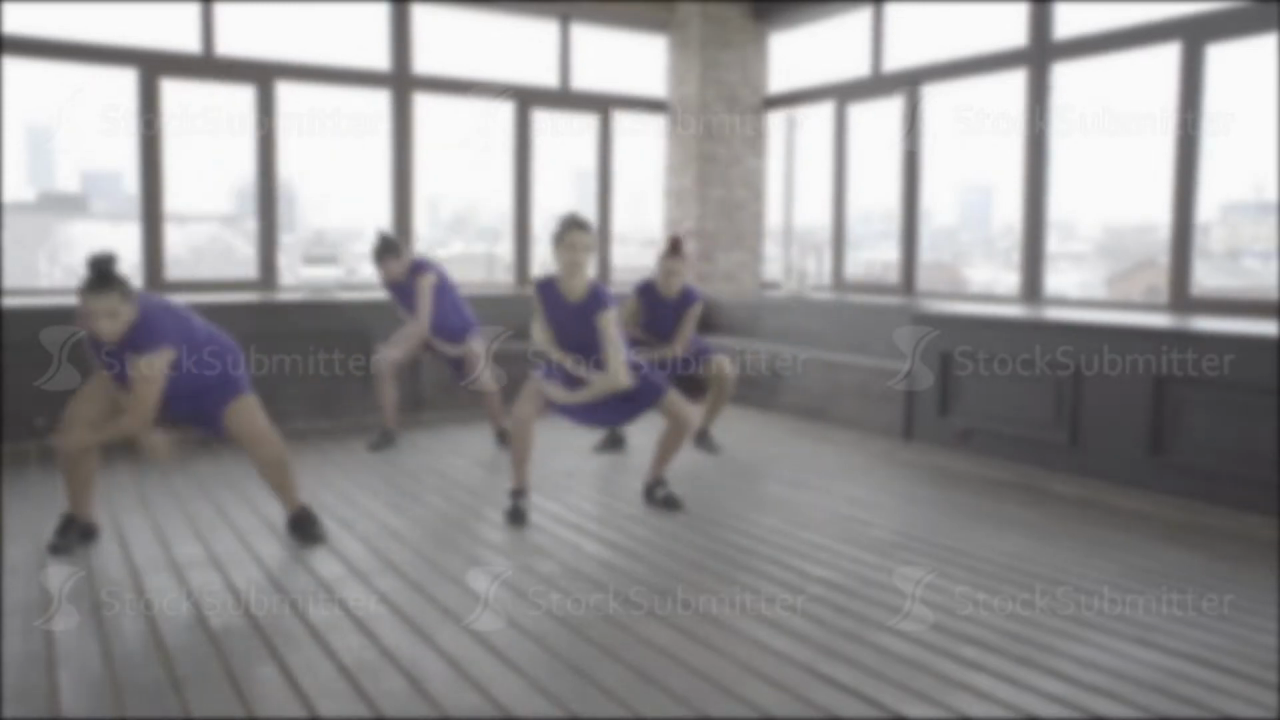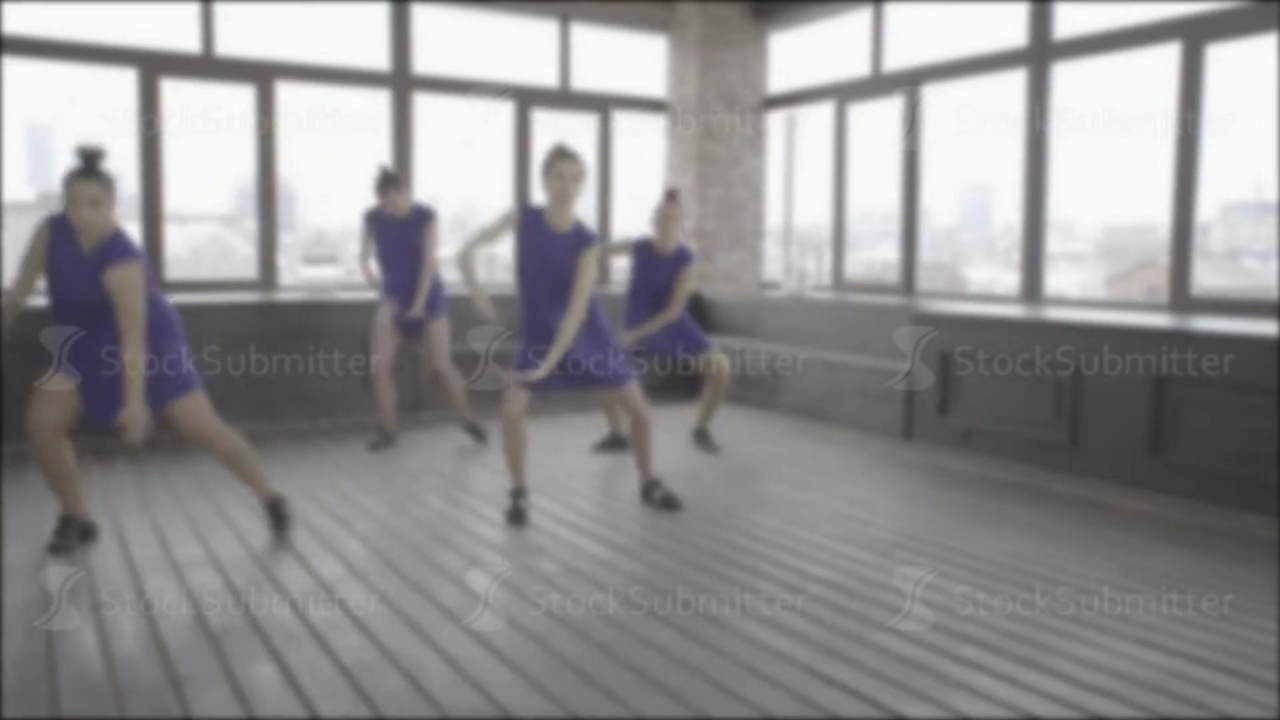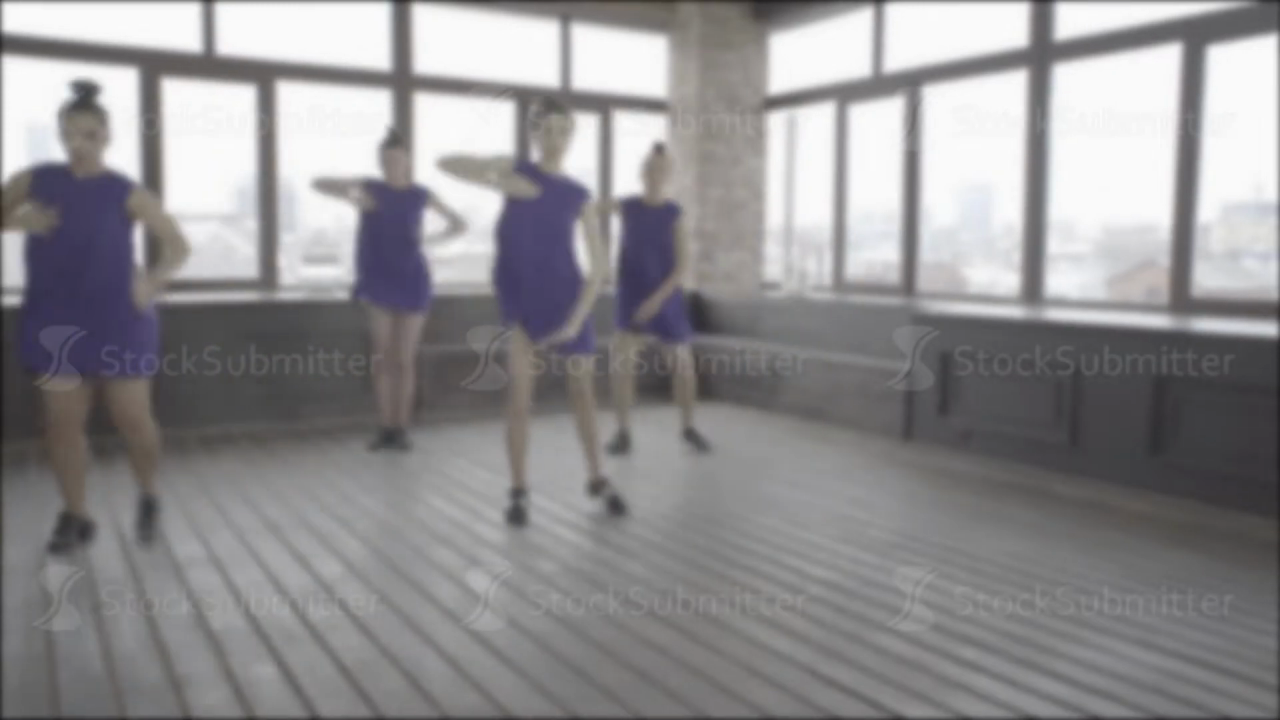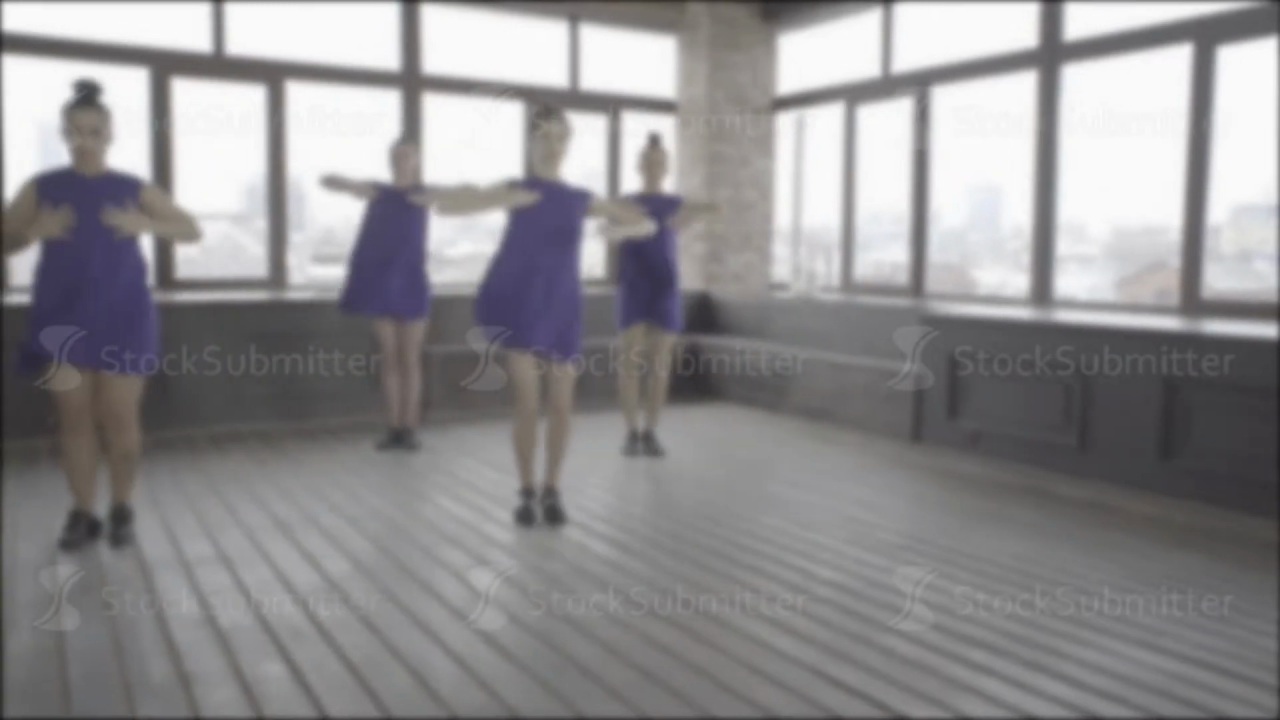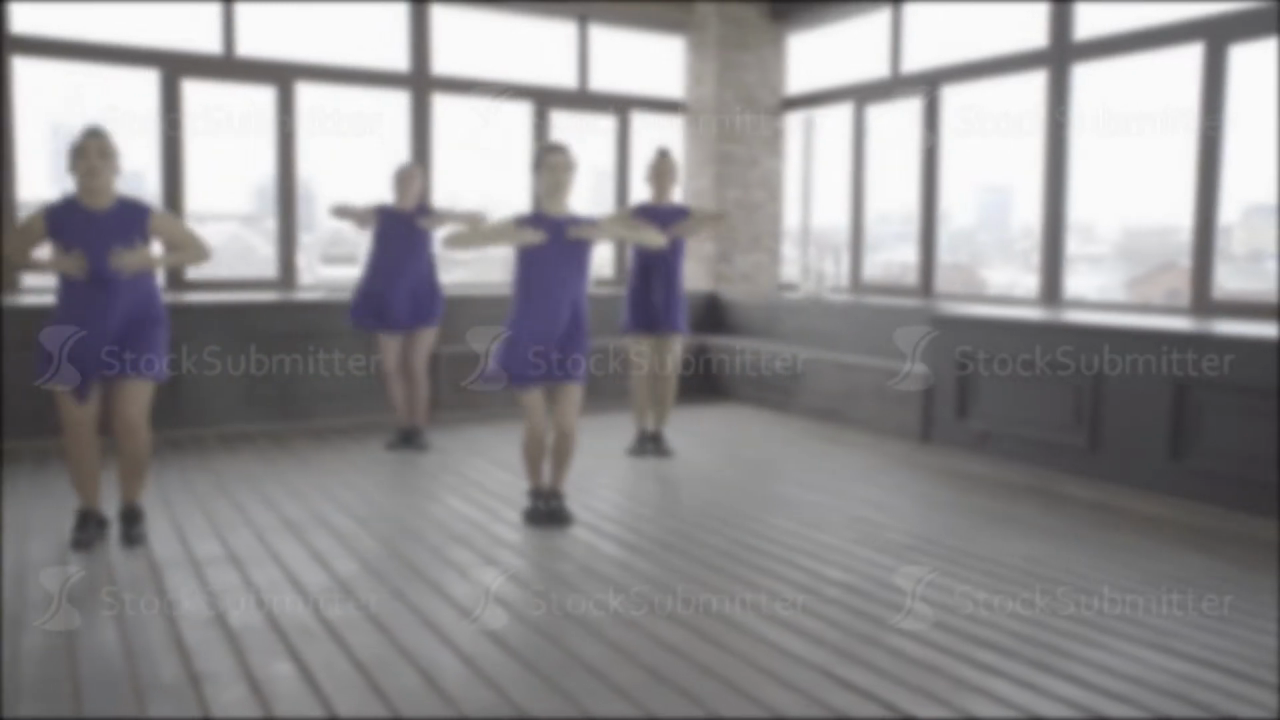
dt=0.2s
person 1, frame 1
left shoulder: (154, 337)
right shoulder: (94, 313)
left elbow: (141, 415)
left wrist: (93, 434)
right wrist: (147, 432)
left hip: (206, 363)
left knee: (259, 439)
right knee: (73, 426)
left ankle: (297, 512)
right ankle: (79, 519)
person 1, frame 2
left shoulder: (121, 261)
right shoulder: (50, 231)
left elbow: (133, 336)
left wrist: (135, 401)
left hip: (147, 348)
right hip: (87, 347)
left knee: (205, 429)
right knee: (41, 424)
left ankle: (268, 497)
right ankle: (77, 519)
person 1, frame 3
left shoulder: (125, 192)
left elbow: (179, 245)
left wrist: (154, 279)
left hip: (118, 321)
right hip: (59, 322)
left knee: (132, 418)
right knee: (62, 420)
left ankle: (148, 495)
right ankle: (75, 515)
person 1, frame 4
left shoulder: (133, 189)
right shoulder: (43, 188)
left elbow: (193, 231)
left wrist: (143, 225)
left hip: (124, 320)
right hip: (65, 319)
left knee: (120, 418)
right knee: (75, 418)
left ankle: (122, 508)
right ankle: (83, 513)
person 1, frame 5
left shoulder: (143, 217)
right shoulder: (52, 218)
left elbow: (200, 250)
left wrist: (148, 260)
right wrist: (55, 265)
left hip: (136, 333)
right hip: (80, 335)
left knee: (132, 423)
right knee: (74, 425)
left ankle: (132, 509)
right ankle: (89, 514)
person 2, frame 1
left shoulder: (603, 305)
right shoulder: (542, 289)
left elbow: (620, 378)
right elbow: (541, 338)
left wrist: (574, 398)
right wrist: (576, 366)
left hip: (611, 365)
right hip: (569, 362)
left knee: (684, 417)
right knee: (520, 414)
left ankle: (654, 483)
right ankle: (519, 493)
person 2, frame 2
left shoulder: (587, 243)
right shoulder: (522, 218)
left elbow: (577, 307)
right elbow: (467, 252)
left wrist: (549, 363)
right wrist: (476, 292)
left hip: (588, 332)
right hip: (539, 332)
left knee: (638, 411)
right knee: (511, 412)
left ankle: (649, 482)
right ankle: (519, 493)
person 2, frame 3
left shoulder: (579, 195)
right shoulder: (514, 169)
left elbow: (599, 265)
right elbow: (445, 163)
left wrist: (578, 318)
right wrist: (497, 184)
left hip: (568, 301)
right hip: (522, 302)
left knee: (583, 390)
right knee: (520, 398)
left ankle: (597, 478)
right ankle: (518, 491)
person 2, frame 4
left shoulder: (583, 198)
right shoulder: (514, 189)
left elbow: (647, 225)
left wrist: (620, 229)
right wrist: (507, 200)
left hip: (563, 309)
right hip: (520, 309)
left knee: (562, 407)
right knee: (527, 404)
left ankle: (550, 489)
right ankle: (526, 492)
person 2, frame 5
left shoulder: (590, 225)
right shoulder: (519, 226)
left elbow: (658, 239)
right elbow: (451, 242)
left wrist: (604, 233)
right wrist: (515, 241)
left hip: (568, 340)
right hip: (528, 341)
left knee: (565, 429)
right knee: (537, 431)
left ankle: (555, 491)
right ankle: (536, 491)
person 3, frame 1
left shoulder: (692, 299)
right shoulder: (643, 290)
left elbow: (679, 346)
right elbow: (623, 328)
left wrist: (643, 356)
left hip: (683, 350)
right hip: (649, 348)
left knee: (725, 371)
left ankle: (702, 432)
right ankle: (615, 433)
person 3, frame 2
left shoulder: (686, 259)
right shoulder: (638, 247)
left elbow: (675, 307)
left wrist: (637, 334)
left hip: (673, 324)
right hip: (639, 323)
left knee: (721, 369)
left ankle: (700, 430)
right ankle: (617, 434)
person 3, frame 3
left shoulder: (674, 213)
right shoulder: (626, 205)
left elbow: (684, 264)
left wrist: (657, 298)
left hip: (666, 295)
right hip: (632, 295)
left knee: (683, 364)
right knee: (621, 362)
left ankle: (688, 427)
right ankle: (623, 432)
person 3, frame 4
left shoulder: (676, 204)
right shoulder: (627, 202)
left elbow: (714, 209)
left wrist: (685, 222)
left hip: (665, 289)
right hip: (633, 288)
left knee: (659, 364)
right knee: (629, 361)
left ankle: (650, 432)
right ankle: (632, 433)
person 3, frame 5
left shoulder: (686, 214)
right shoulder: (635, 212)
left elbow: (725, 218)
left wrist: (689, 231)
left hip: (671, 299)
right hip: (640, 296)
left knee: (668, 369)
right knee: (641, 366)
left ankle: (657, 433)
right ankle: (642, 432)
person 4, frame 1
left shoulder: (423, 272)
right shoulder: (389, 277)
left elbow: (424, 319)
right elbow: (410, 314)
left wrist: (399, 351)
right wrist: (441, 345)
left hip: (457, 323)
right hip: (426, 329)
left knee: (481, 381)
right knee: (382, 364)
left ankle: (501, 429)
right ankle: (388, 431)
person 4, frame 2
left shoulder: (426, 217)
right shoulder: (372, 218)
left elbow: (430, 263)
right elbow: (365, 257)
left wrist: (419, 304)
right wrist: (381, 294)
left hip: (427, 298)
right hip: (394, 298)
left knee: (441, 366)
right knee: (379, 366)
left ankle: (467, 419)
right ankle: (387, 430)
person 4, frame 3
left shoulder: (421, 194)
right shoulder: (368, 188)
left elbow: (460, 224)
right elbow: (318, 184)
left wrist: (434, 238)
right wrist: (351, 198)
left hip: (411, 285)
right hip: (378, 284)
left knee: (404, 360)
right knee: (382, 357)
left ankle: (401, 428)
right ankle: (386, 428)
person 4, frame 4
left shoulder: (425, 192)
right shoulder: (377, 191)
left elbow: (476, 193)
right elbow: (327, 180)
left wrist: (439, 198)
right wrist: (359, 192)
left hip: (412, 287)
right hip: (381, 286)
left knee: (409, 360)
right knee: (388, 358)
left ankle: (410, 428)
right ankle: (395, 429)
person 4, frame 5
left shoulder: (430, 215)
right shoulder: (381, 213)
left elbow: (480, 219)
right elbow: (336, 210)
left wrist: (446, 220)
right wrist: (362, 219)
left hip: (422, 302)
right hip: (389, 302)
left knee: (416, 367)
right knee: (390, 368)
left ankle: (418, 430)
right ankle: (404, 428)
